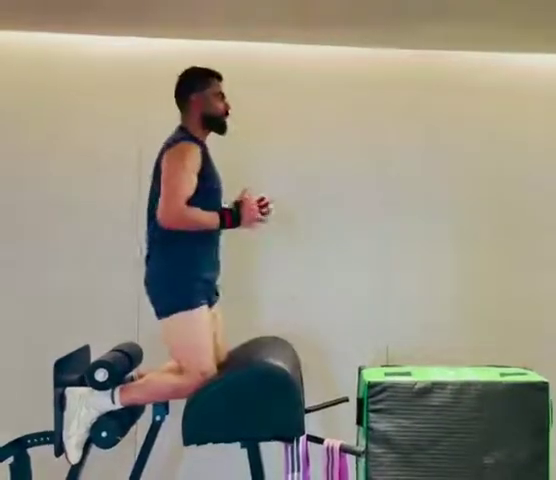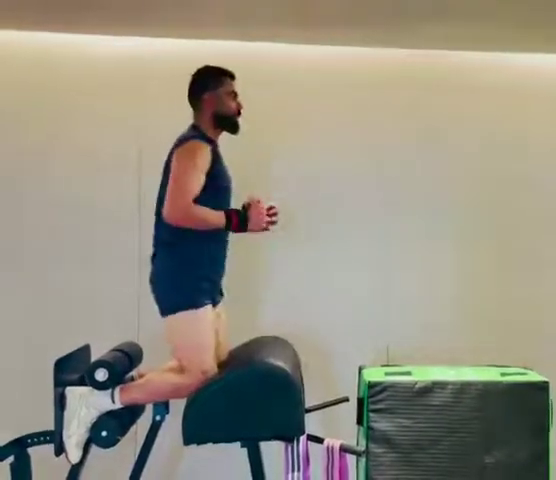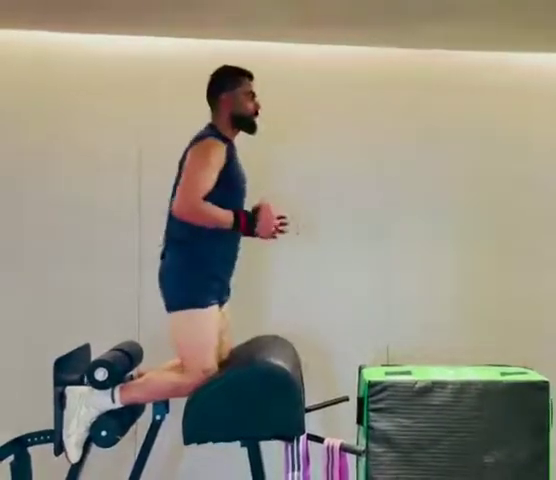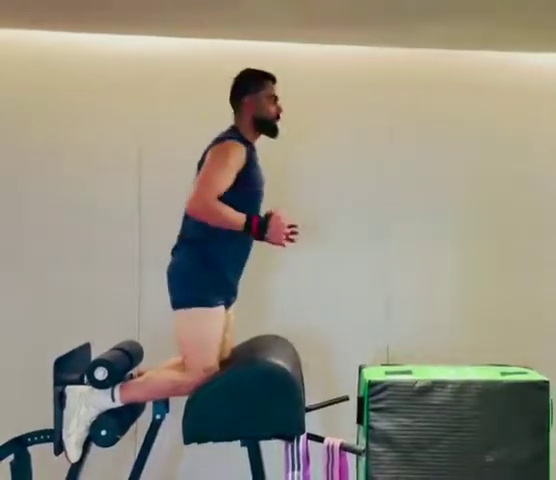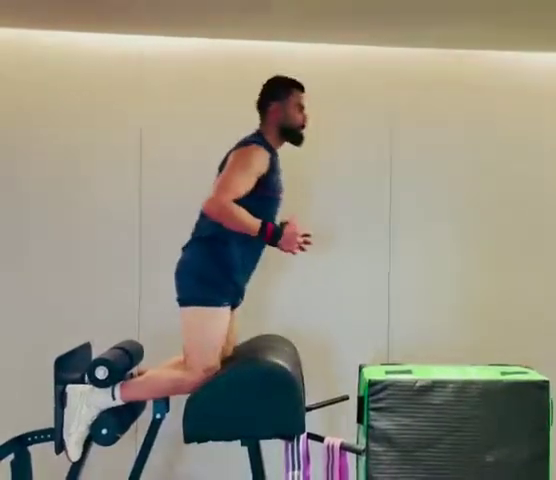
dt=0.1s
person 1, frame 1
left shoulder: (194, 149)
right shoulder: (183, 149)
right elbow: (170, 214)
left wrist: (237, 212)
right wrist: (233, 217)
left hip: (195, 278)
right hip: (177, 279)
left knee: (215, 365)
right knee: (199, 378)
left ankle: (121, 384)
right ankle: (96, 401)
person 1, frame 2
left shoulder: (205, 147)
right shoulder: (195, 147)
right elbow: (175, 210)
left wrist: (246, 218)
right wrist: (238, 220)
left hip: (200, 277)
right hip: (183, 278)
left knee: (216, 364)
right knee: (199, 377)
left ankle: (124, 384)
right ankle: (96, 401)
person 1, frame 3
left shoulder: (221, 147)
right shoulder: (211, 146)
right elbow: (185, 206)
left wrist: (254, 222)
right wrist: (248, 222)
left hip: (207, 276)
right hip: (191, 276)
left knee: (217, 364)
right knee: (200, 376)
left ankle: (127, 382)
right ankle: (97, 400)
person 1, frame 4
left shoulder: (243, 148)
right shoulder: (233, 147)
right elbow: (199, 204)
left wrist: (266, 228)
right wrist: (259, 227)
left hip: (215, 275)
right hip: (200, 274)
left knee: (217, 362)
right knee: (200, 374)
left ankle: (120, 381)
right ankle: (96, 399)
person 1, frame 5
left shoulder: (264, 154)
right shoulder: (255, 152)
right elbow: (216, 205)
left wrist: (278, 235)
right wrist: (274, 234)
left hip: (222, 275)
right hip: (208, 273)
left knee: (218, 363)
right knee: (202, 373)
left ankle: (123, 380)
right ankle: (98, 398)
